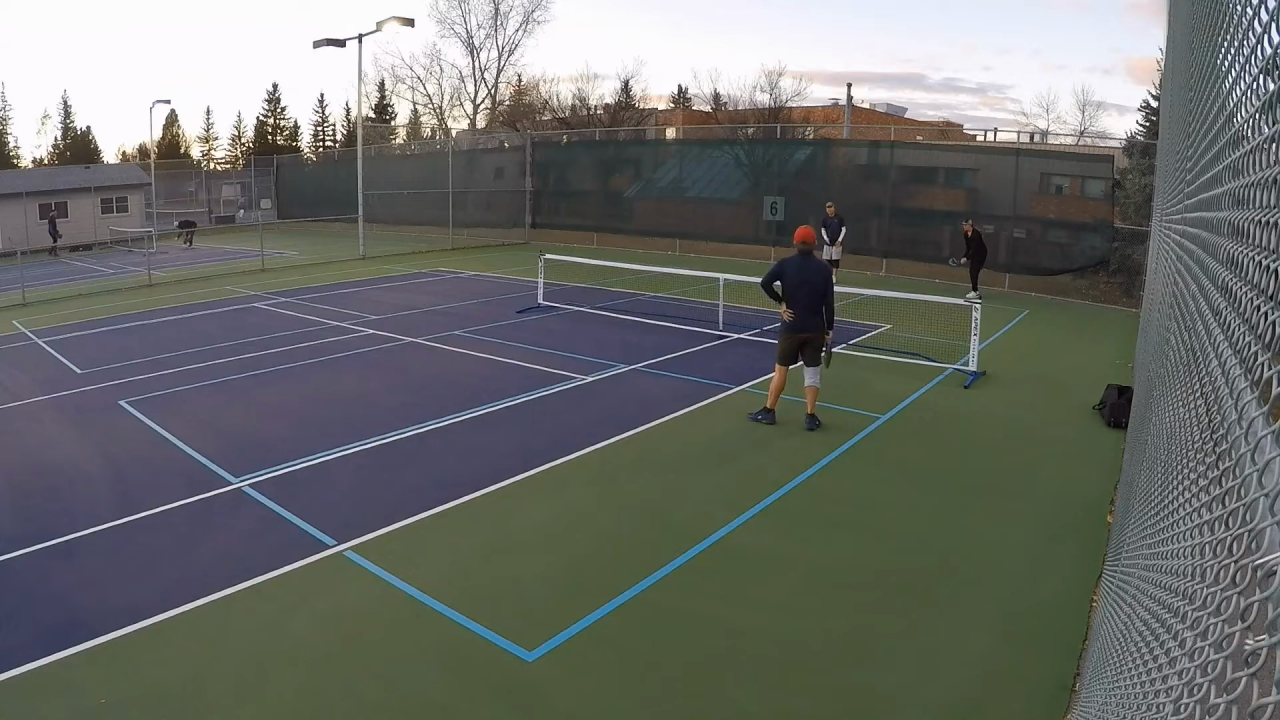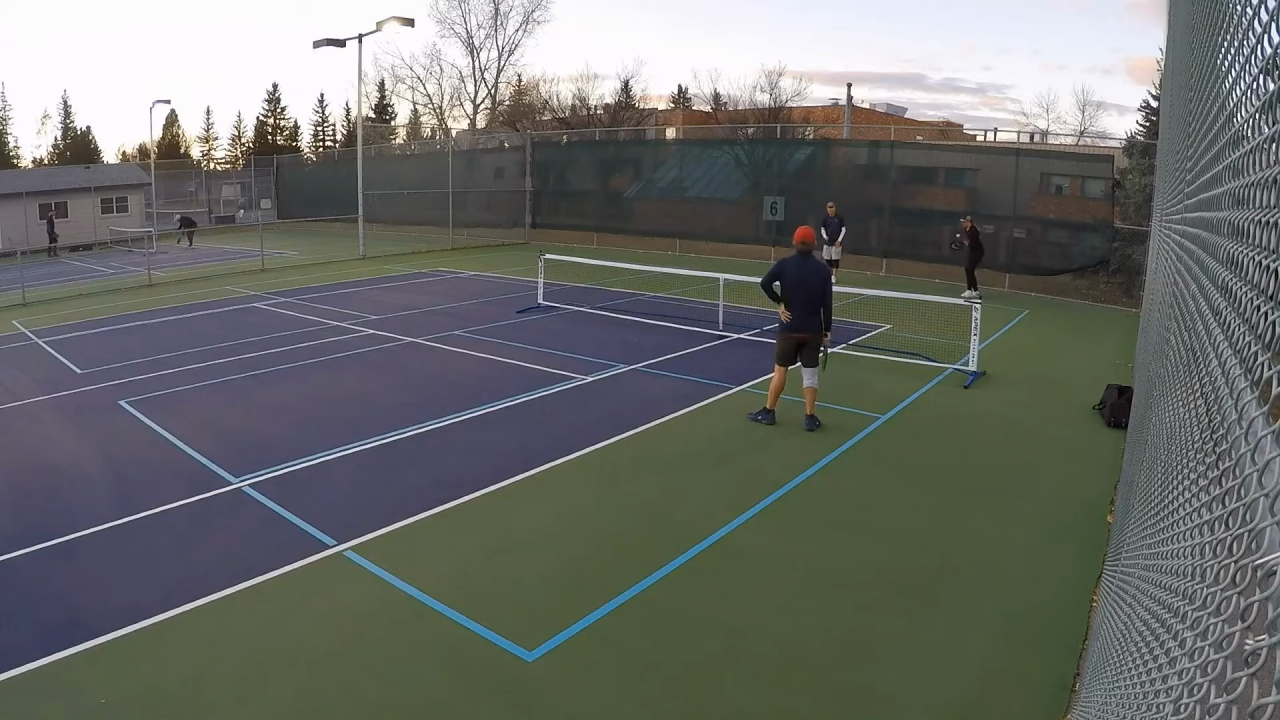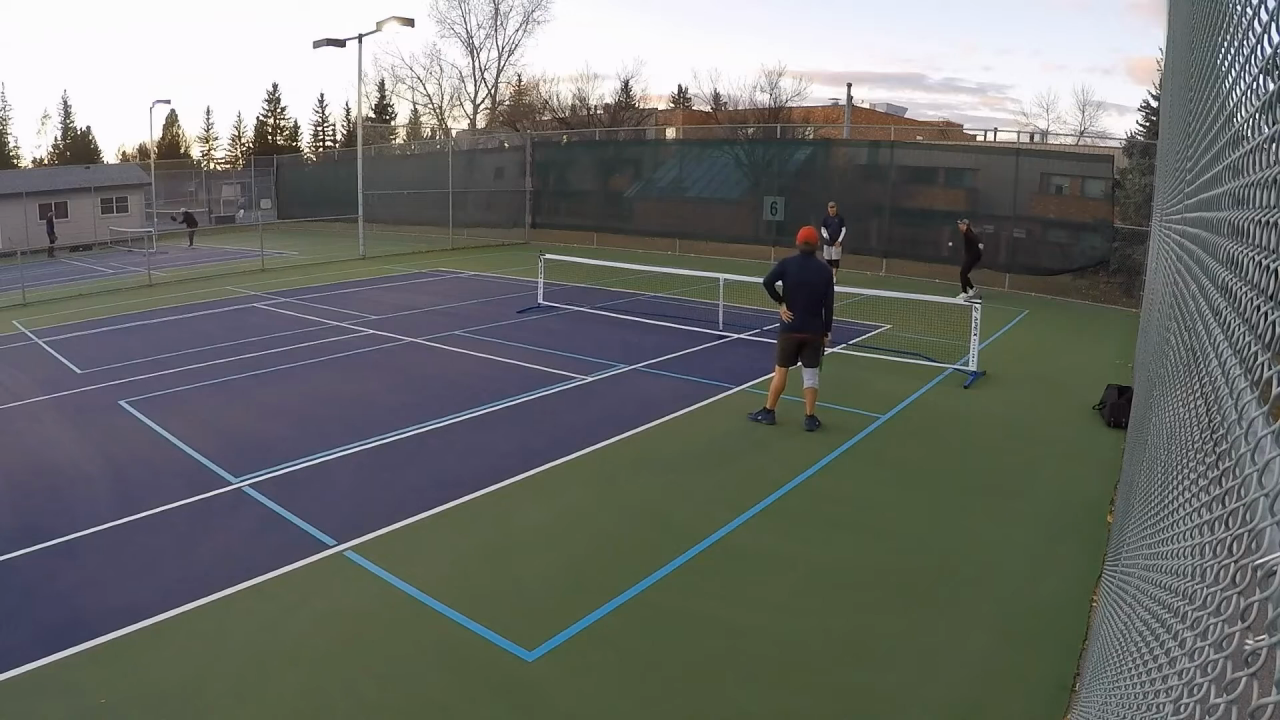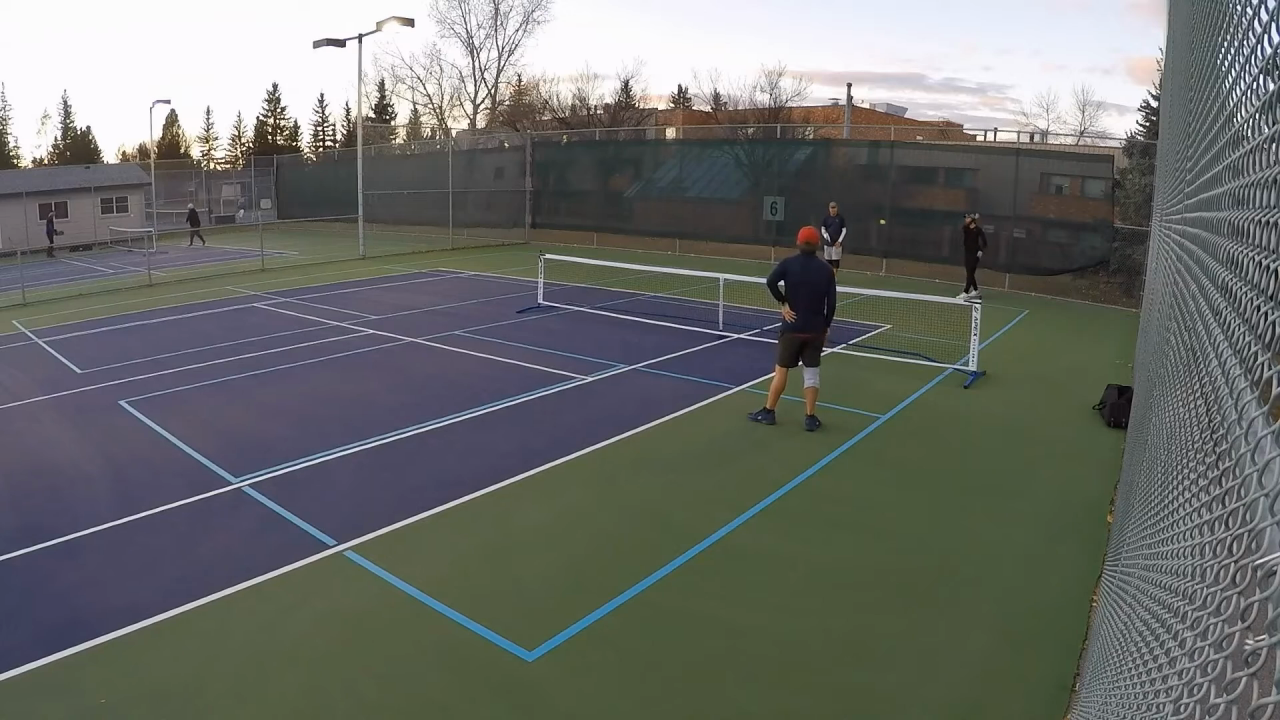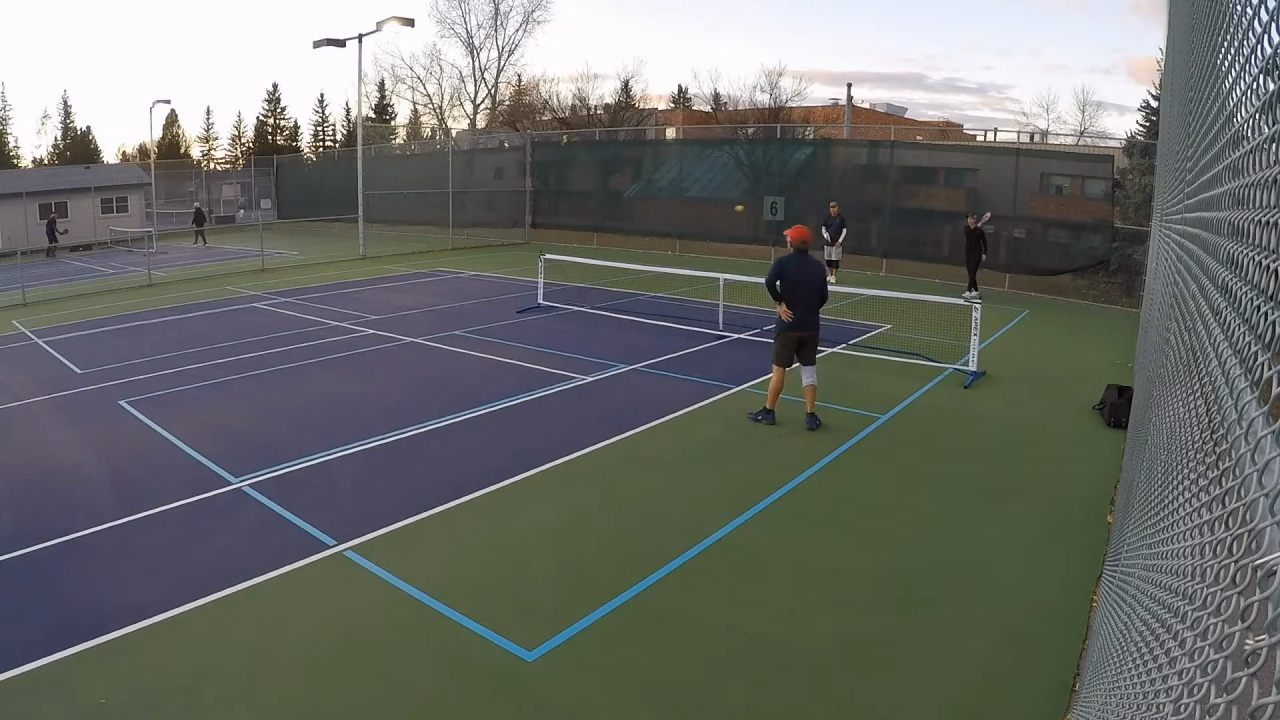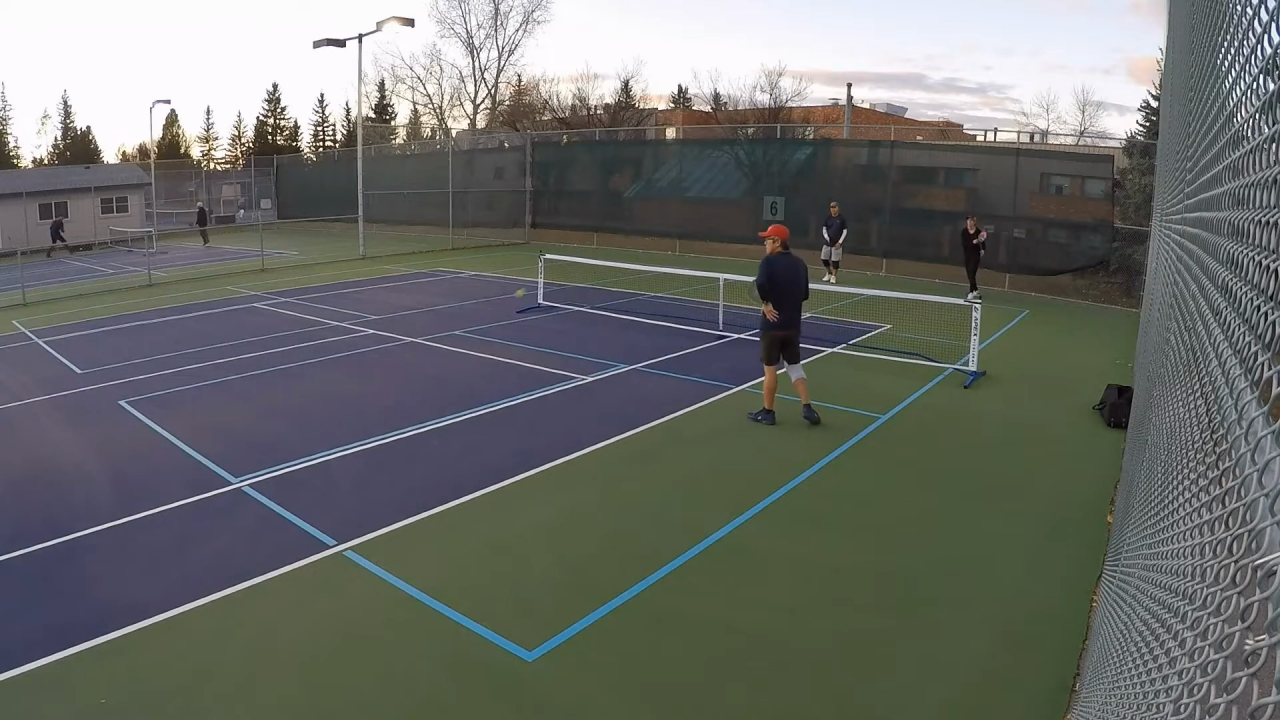
dt=0.3s
person 1, frame 1
left shoulder: (785, 264)
right shoulder: (823, 268)
left elbow: (765, 282)
right elbow: (829, 302)
left wrist: (780, 302)
right wrist: (829, 328)
left hip: (791, 327)
right hip: (815, 329)
left knee: (781, 370)
right knee: (812, 373)
left ankle: (768, 411)
right ankle: (810, 416)
person 1, frame 2
left shoulder: (784, 264)
right shoulder: (822, 269)
left elbow: (765, 283)
right elbow: (827, 303)
left wrist: (779, 302)
right wrist: (827, 330)
left hip: (788, 328)
right hip: (812, 330)
left knee: (780, 371)
right knee: (810, 373)
left ankle: (768, 412)
right ankle: (810, 417)
person 1, frame 3
left shoulder: (787, 264)
right shoulder: (824, 270)
left elbow: (768, 282)
right elbow: (829, 305)
left wrist: (781, 302)
right wrist: (827, 331)
left hip: (790, 328)
right hip: (814, 331)
left knee: (781, 371)
right knee: (811, 374)
left ankle: (768, 412)
right ankle: (810, 417)
person 1, frame 4
left shoulder: (789, 263)
right shoulder: (826, 269)
left elbow: (771, 281)
right elbow: (832, 303)
left wrist: (783, 303)
right wrist: (826, 326)
left hip: (792, 328)
right hip: (815, 330)
left knee: (781, 371)
right knee: (811, 373)
left ankle: (768, 412)
right ankle: (810, 417)
person 1, frame 5
left shoulder: (783, 262)
right shoulder: (818, 266)
left elbow: (770, 282)
right elbow: (823, 297)
left wrist: (780, 303)
left hip: (788, 326)
right hip: (811, 327)
left knee: (779, 370)
right knee: (809, 371)
left ankle: (768, 412)
right ankle: (811, 415)
person 1, frame 6
left shoulder: (769, 261)
right shoulder: (800, 264)
left elbow: (760, 283)
right elbow: (804, 294)
left wrist: (766, 303)
left hip: (772, 325)
right hip: (793, 325)
left knee: (770, 369)
right knee: (795, 366)
left ankle: (768, 412)
right ankle: (807, 407)
